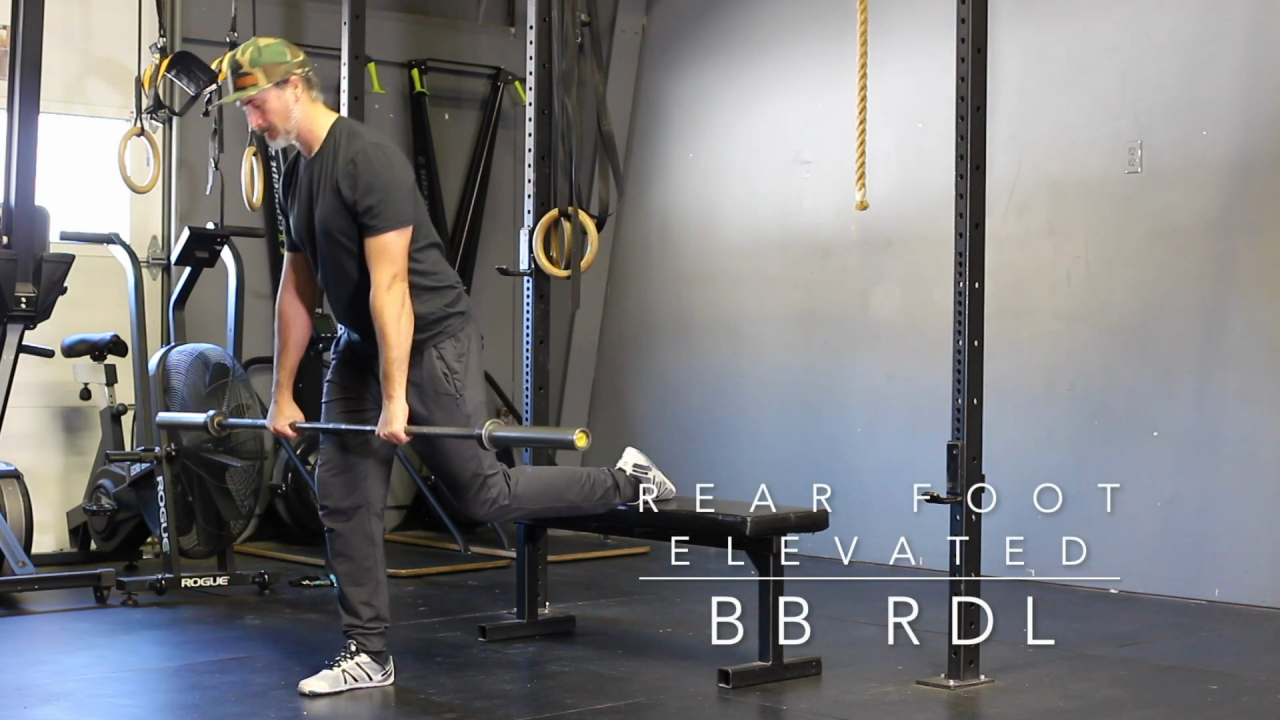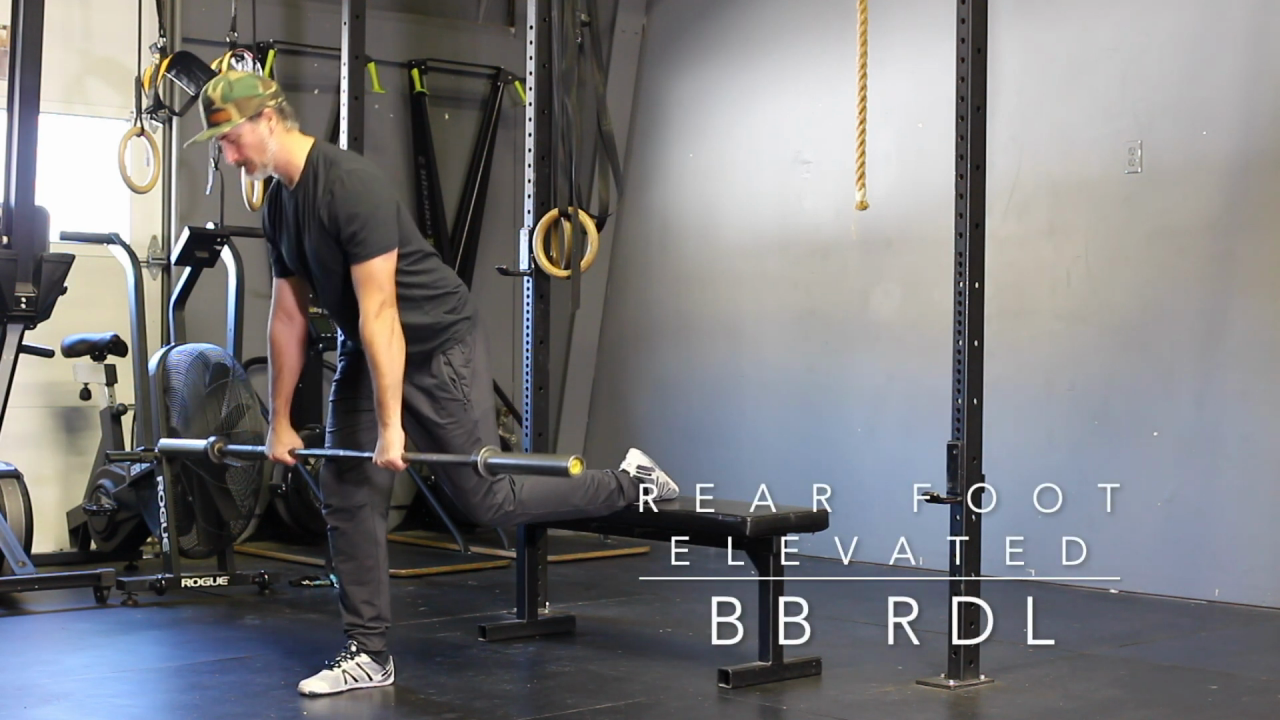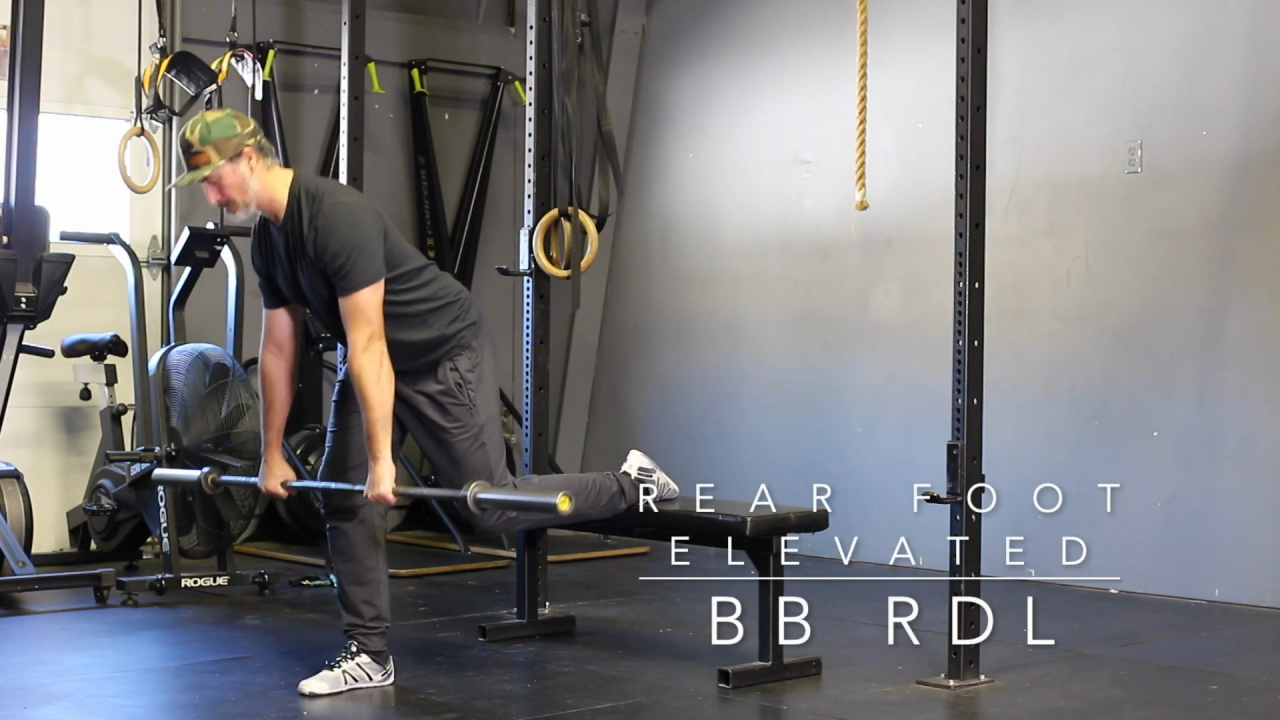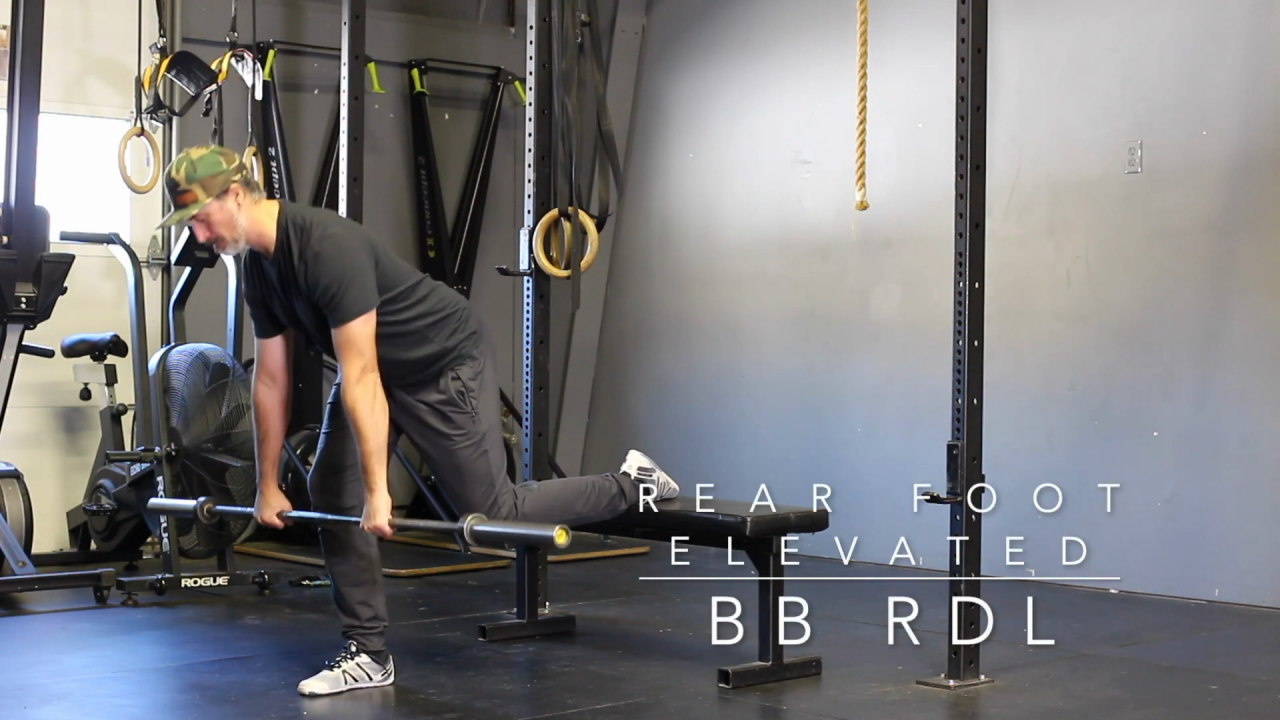
dt=0.3s
person 1, frame 1
left shoulder: (369, 159)
right shoulder: (295, 175)
left elbow: (390, 285)
right elbow: (296, 292)
left wrist: (395, 400)
right wrist: (282, 394)
left hip: (432, 343)
right hip: (359, 345)
left knee: (482, 492)
right knee: (343, 499)
left ankle: (628, 481)
right ankle: (367, 654)
person 1, frame 2
left shoulder: (351, 184)
right shoulder: (279, 203)
left elbow: (381, 312)
right elbow: (288, 317)
left wrist: (391, 426)
right wrist: (280, 422)
left hip: (438, 348)
right hip: (366, 351)
left knee: (486, 497)
right knee: (347, 499)
left ankle: (629, 483)
right ankle: (368, 653)
person 1, frame 3
left shoulder: (338, 216)
right shoulder: (267, 239)
left elbow: (367, 344)
right elbow: (278, 349)
left wrist: (382, 460)
right wrist: (272, 455)
left hip: (445, 355)
right hip: (376, 360)
left knee: (489, 505)
right knee: (343, 498)
left ankle: (633, 484)
right ankle: (367, 654)
person 1, frame 4
left shoulder: (329, 246)
right shoulder: (258, 269)
left elbow: (360, 377)
right elbow: (271, 379)
left wrist: (377, 492)
right wrist: (267, 486)
left hip: (447, 365)
right hip: (380, 370)
left knee: (489, 512)
right knee: (332, 496)
left ankle: (631, 484)
right ankle: (367, 654)
